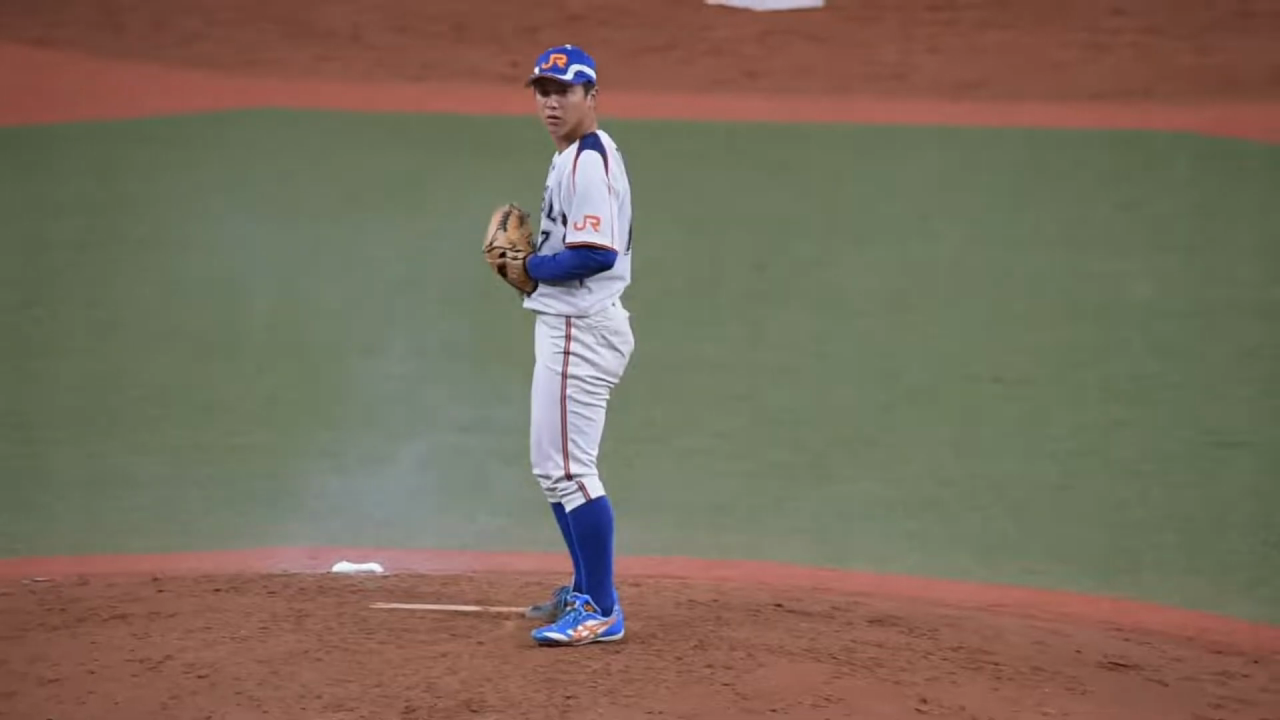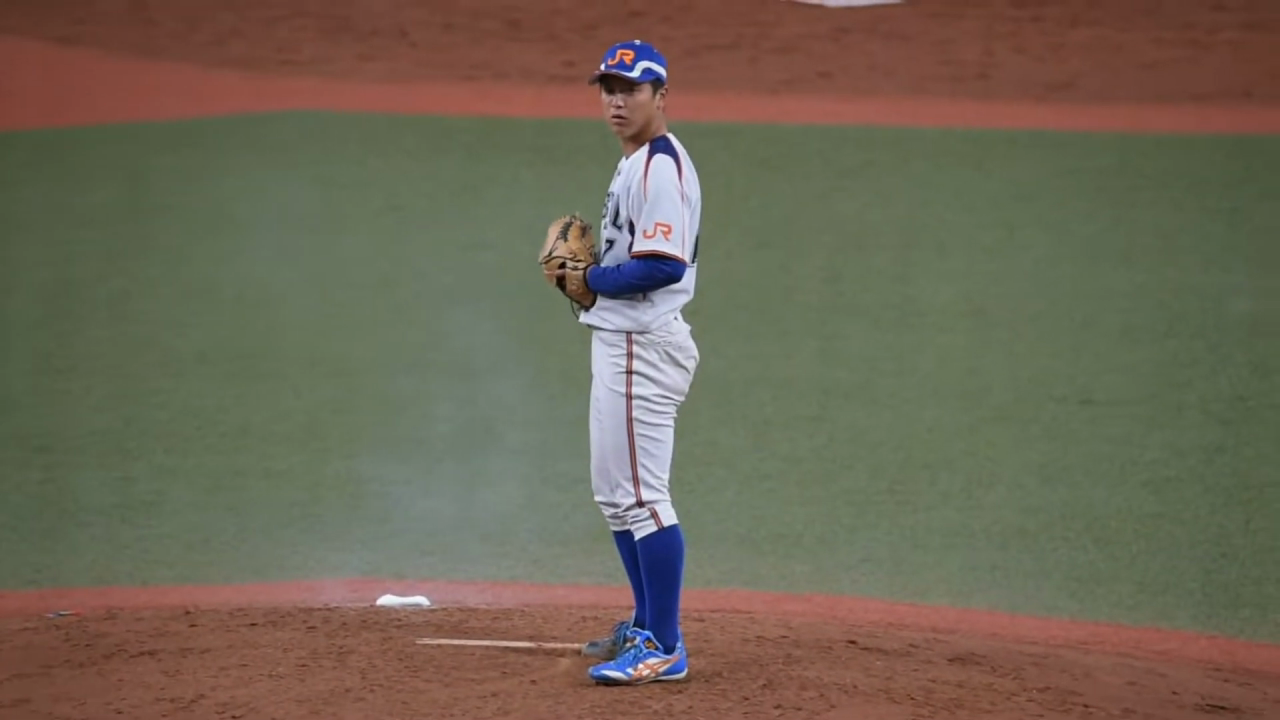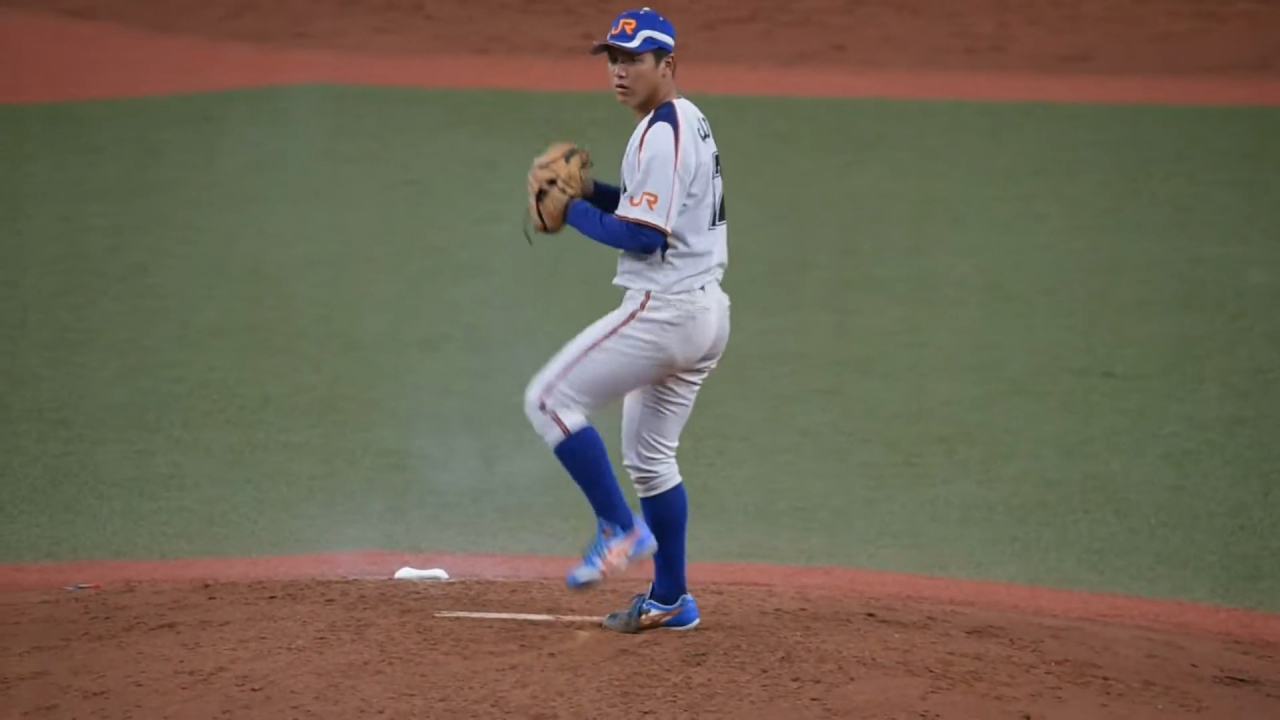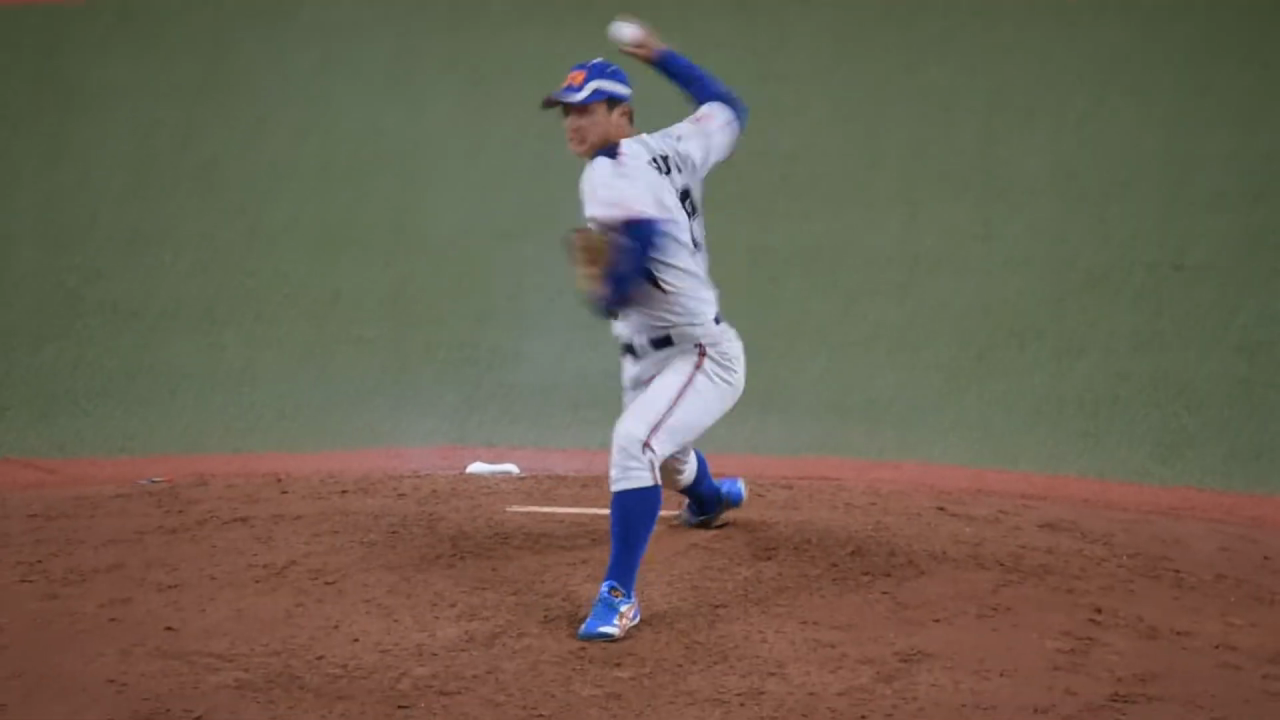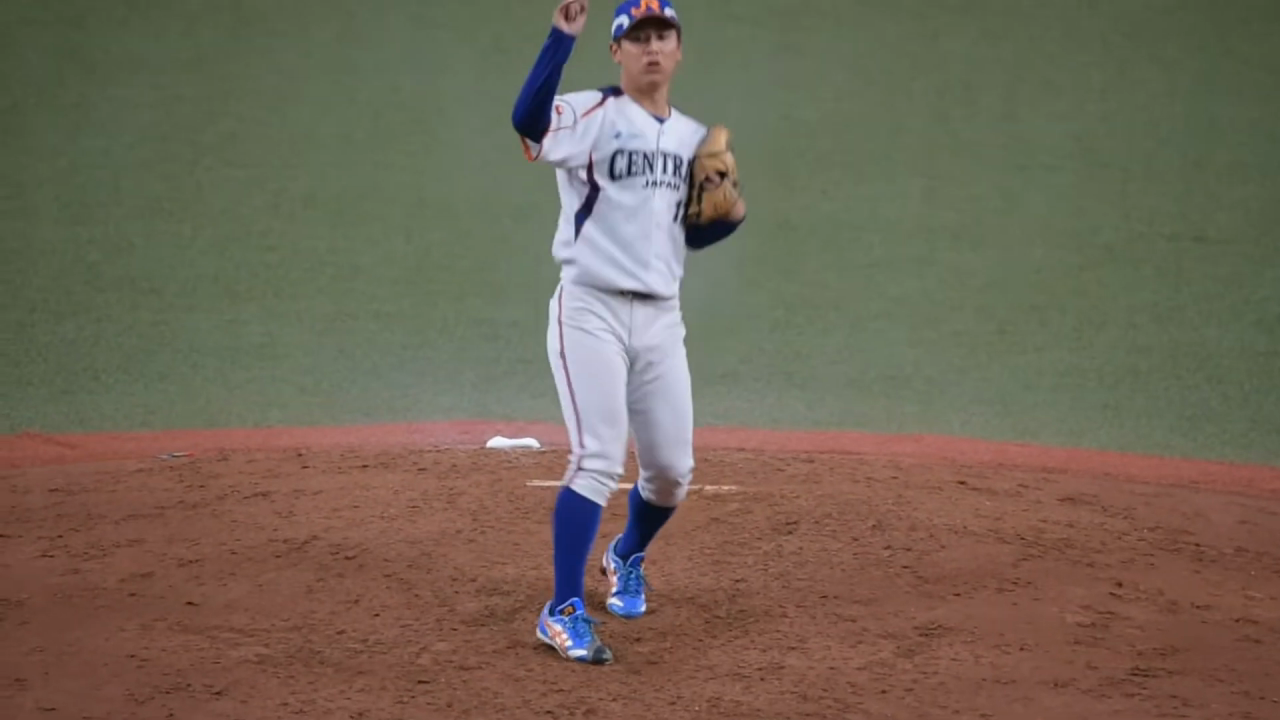
dt=1s
person 1, frame 1
left shoulder: (590, 159)
right shoulder: (570, 157)
left elbow: (596, 255)
left wrist: (530, 266)
right wrist: (532, 263)
left hip: (580, 331)
right hip: (567, 327)
left knee: (568, 468)
right knee: (554, 466)
left ankle: (602, 608)
right ankle: (587, 591)
person 1, frame 2
left shoulder: (660, 164)
right shoulder: (634, 162)
left elbow: (664, 266)
left wrist: (590, 278)
right wrist: (591, 272)
left hip: (641, 348)
right hip: (621, 344)
left knee: (640, 497)
right knee: (617, 495)
left ankle: (664, 647)
right ankle: (647, 625)
person 1, frame 3
left shoulder: (661, 133)
right shoulder: (685, 122)
left elbow: (643, 236)
left wrist: (571, 212)
right wrist: (593, 192)
left hip: (665, 311)
right hip: (701, 311)
left knee: (549, 398)
right knee: (650, 455)
left ankle: (621, 529)
right ankle: (669, 599)
person 1, frame 4
left shoulder: (612, 175)
right shoulder: (667, 150)
left elbow: (649, 236)
right elbow: (730, 113)
left wrist: (610, 293)
right wrist: (660, 56)
left hip: (699, 355)
right hip: (656, 356)
left knee: (632, 448)
right knee: (662, 440)
left ankle: (620, 594)
right ankle: (716, 495)
person 1, frame 5
left shoulder: (694, 138)
right shoulder: (589, 116)
right elbow: (528, 121)
left wrist: (730, 217)
left hip: (661, 323)
right hip: (588, 315)
left knee: (673, 473)
right knee: (598, 461)
left ankle: (627, 557)
right ankle: (563, 609)
